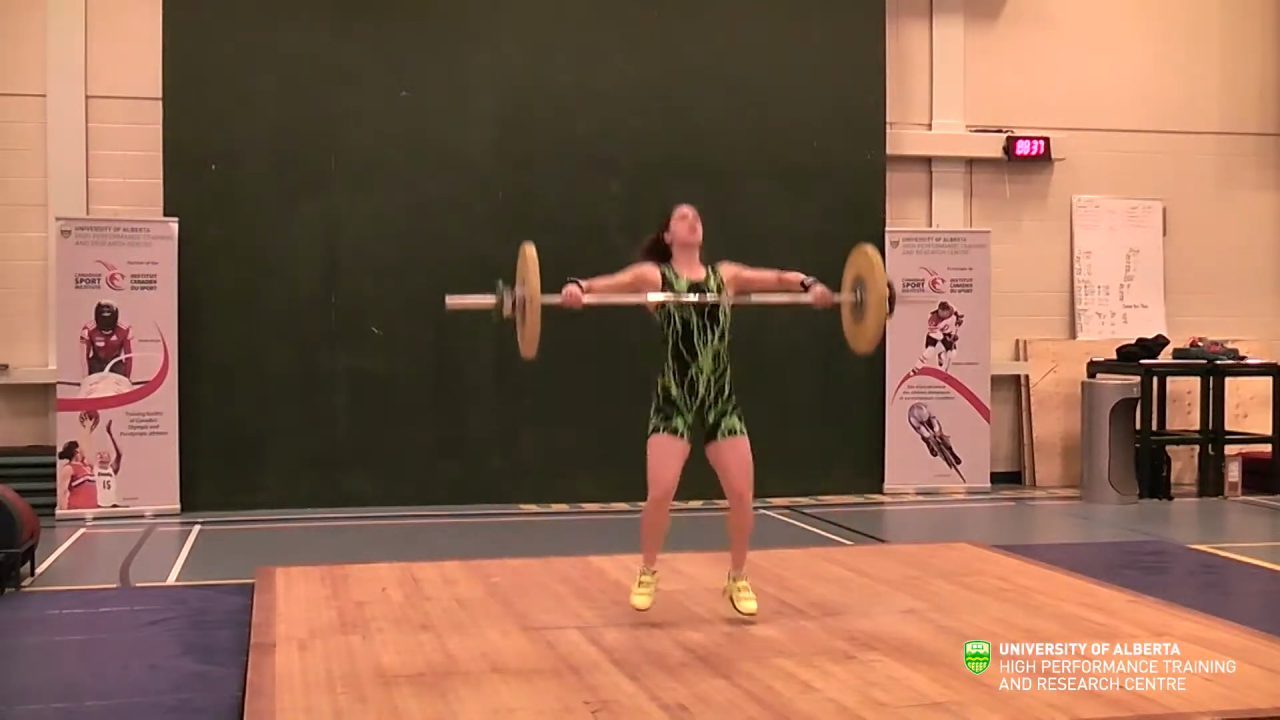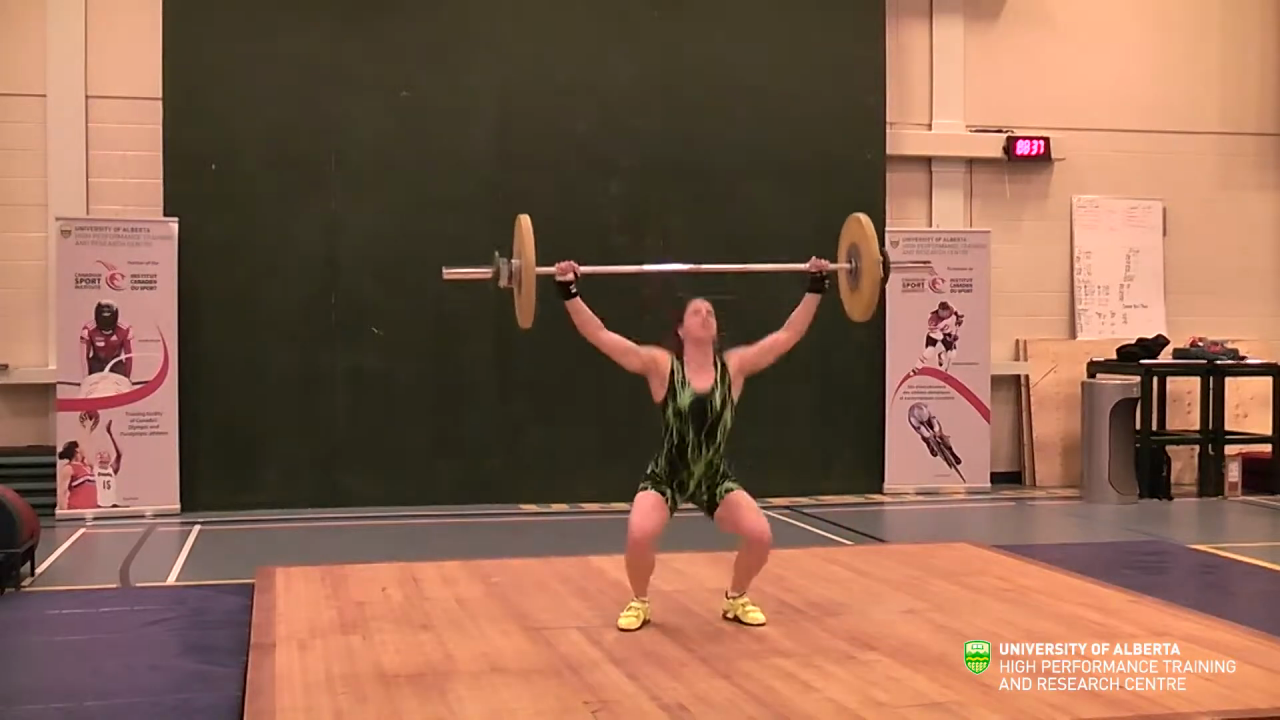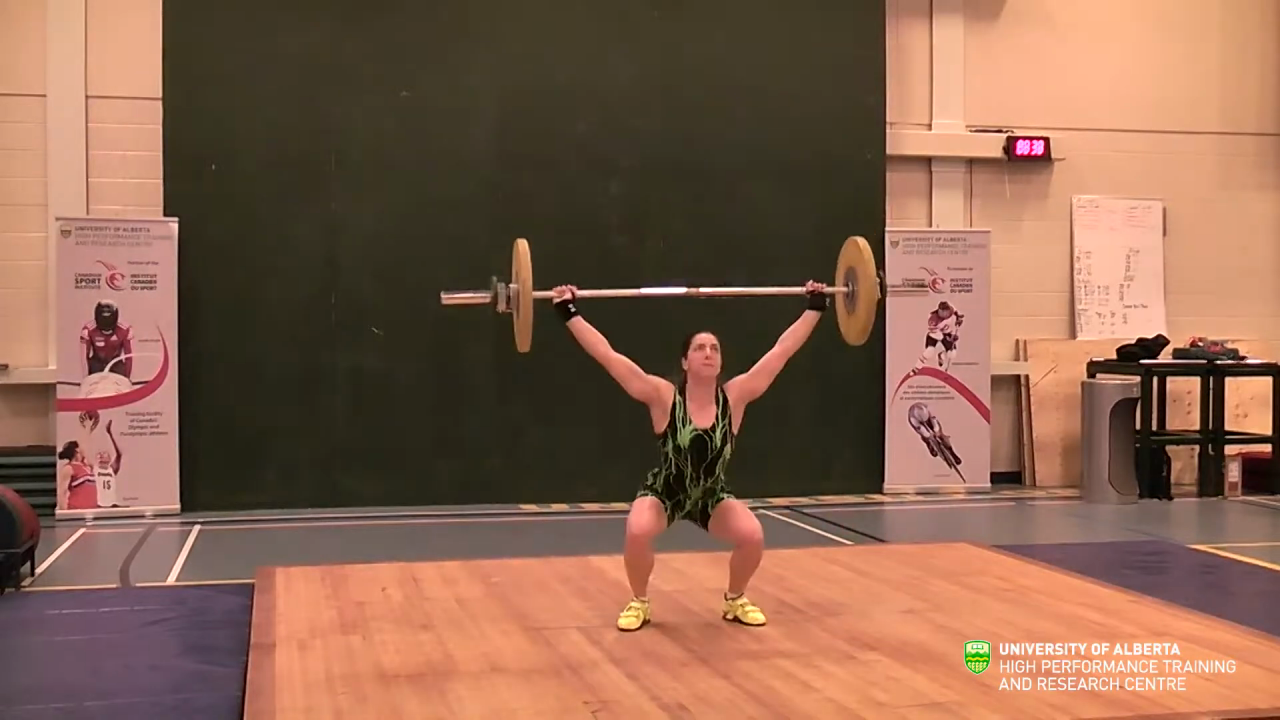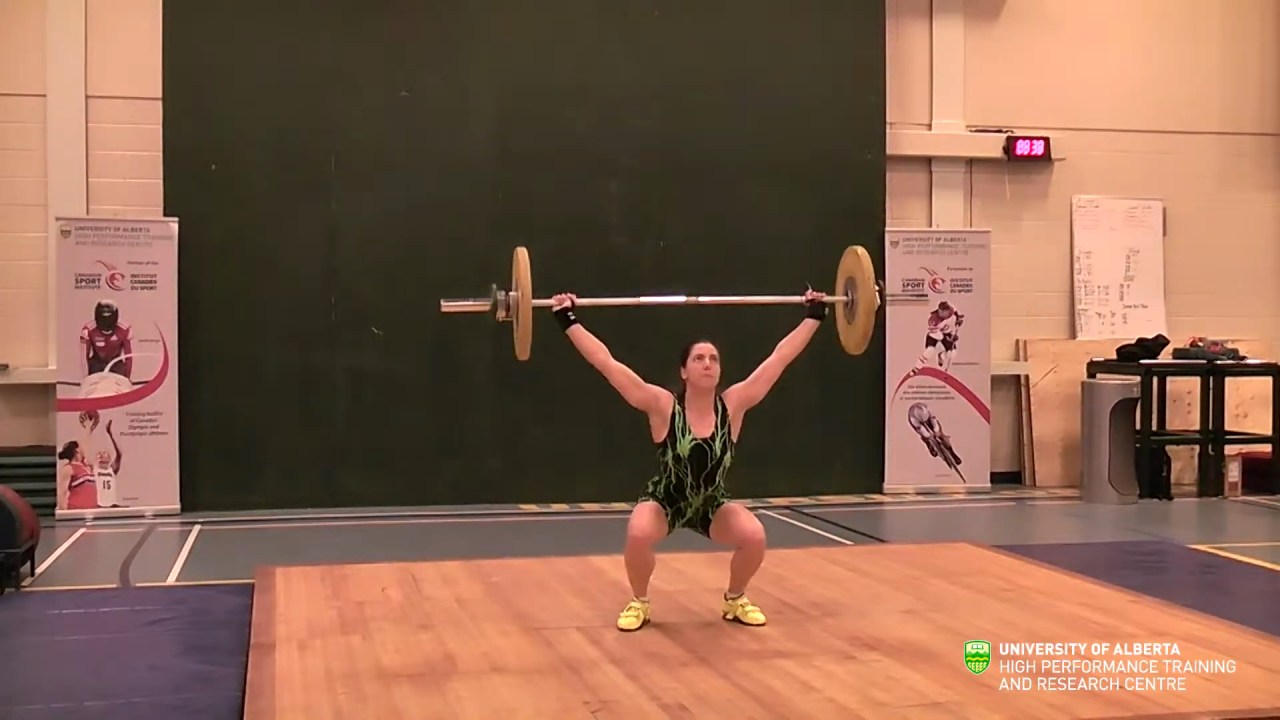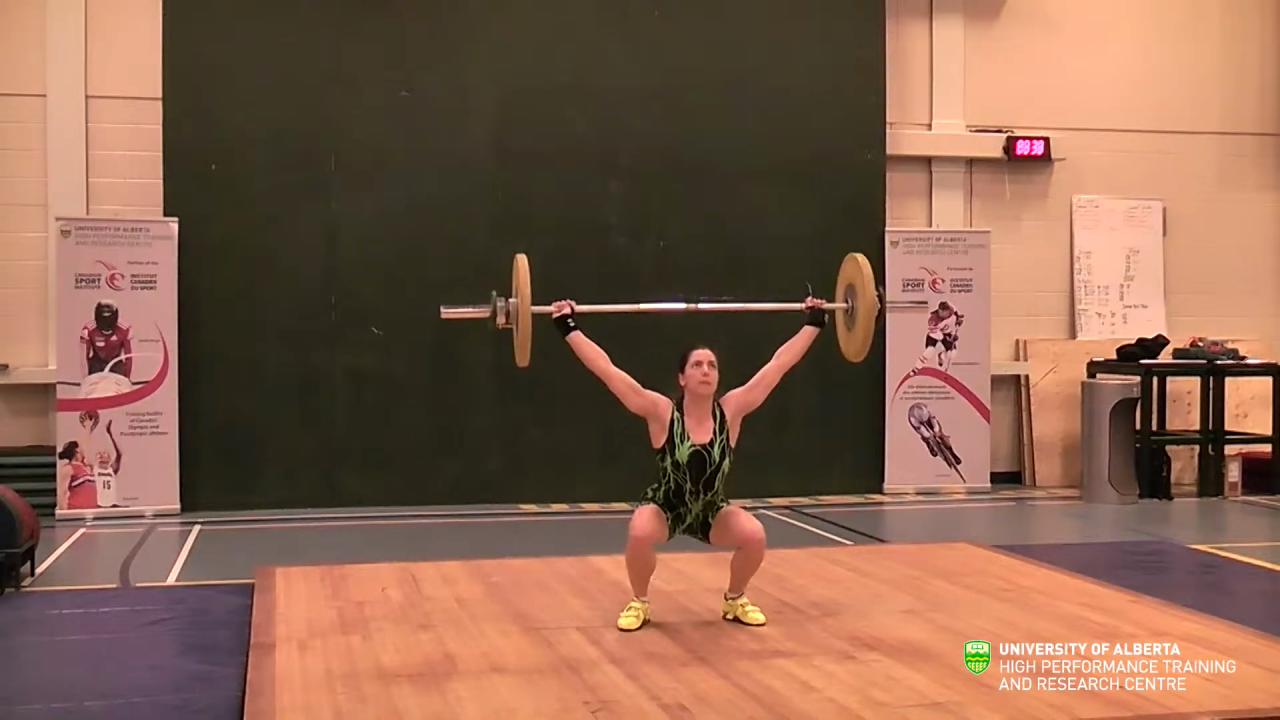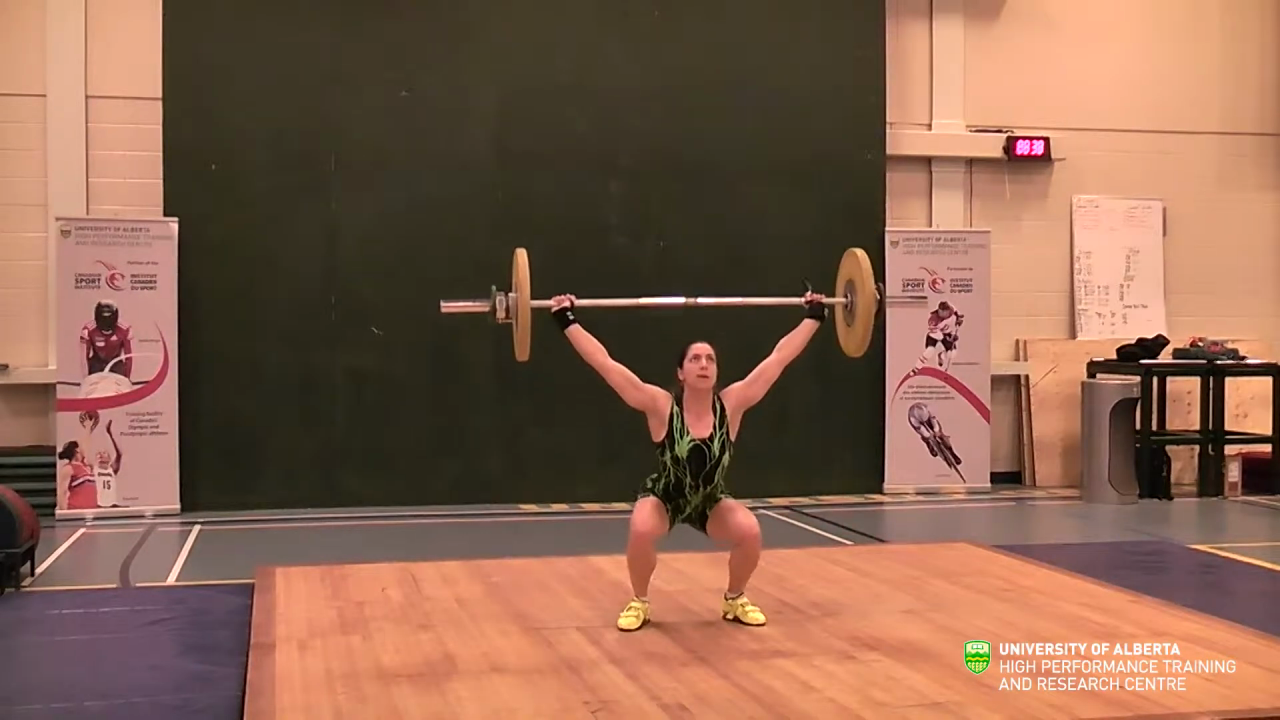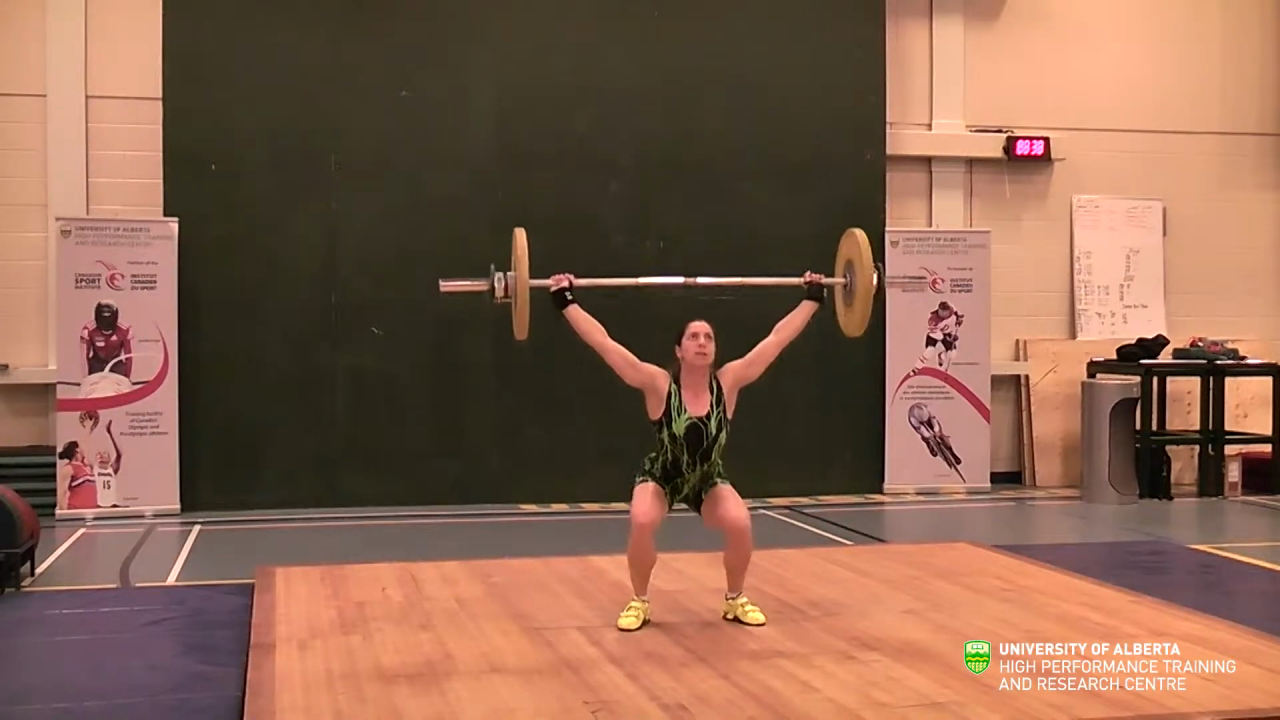
dt=0.2s
person 1, frame 1
left shoulder: (724, 274)
right shoulder: (653, 275)
left elbow: (783, 281)
right elbow: (593, 288)
left wrist: (810, 286)
right wrist: (575, 290)
left hip: (720, 400)
right hip: (674, 399)
left knee: (742, 495)
right knee: (661, 495)
left ankle: (737, 579)
right ankle: (646, 574)
person 1, frame 2
left shoulder: (732, 366)
right shoulder: (662, 367)
left elbow: (787, 337)
right elbow: (599, 336)
left wrist: (814, 289)
right wrist: (570, 291)
left hip: (716, 480)
right hip: (665, 479)
left knee: (760, 536)
right knee: (639, 536)
left ankle: (736, 599)
right ankle: (639, 602)
person 1, frame 3
left shoulder: (735, 397)
right shoulder: (664, 398)
left elbow: (782, 349)
right elbow: (607, 354)
left wrist: (814, 307)
right wrist: (569, 312)
left hip: (712, 496)
right hip: (664, 493)
left knee: (752, 536)
right knee: (637, 533)
left ankle: (735, 599)
right ankle: (639, 602)
person 1, frame 4
left shoulder: (733, 405)
right shoulder: (663, 407)
left elbow: (780, 356)
right elbow: (607, 362)
left wrist: (813, 316)
right wrist: (569, 320)
left hip: (712, 505)
right hip: (664, 501)
left knee: (754, 537)
right knee: (638, 534)
left ankle: (735, 599)
right ankle: (639, 602)
person 1, frame 5
left shoulder: (731, 411)
right shoulder: (661, 413)
left elbow: (779, 363)
right elbow: (606, 368)
left wrist: (813, 323)
right wrist: (569, 327)
left hip: (711, 511)
right hip: (664, 507)
left knee: (754, 536)
right knee: (639, 534)
left ankle: (735, 599)
right ankle: (639, 602)
person 1, frame 6
left shoulder: (731, 404)
right shoulder: (661, 407)
left elbow: (780, 357)
right elbow: (605, 362)
left wrist: (813, 317)
right wrist: (567, 320)
left hip: (710, 499)
right hip: (664, 496)
left knee: (750, 531)
right knee: (641, 531)
left ankle: (735, 599)
right ankle: (639, 602)
person 1, frame 7
left shoulder: (728, 383)
right shoulder: (658, 385)
left elbow: (776, 338)
right elbow: (603, 342)
left wrist: (812, 298)
right wrist: (565, 301)
left hip: (708, 478)
right hip: (660, 476)
left knee: (740, 525)
right knee: (642, 523)
left ankle: (735, 599)
right ankle: (639, 602)
